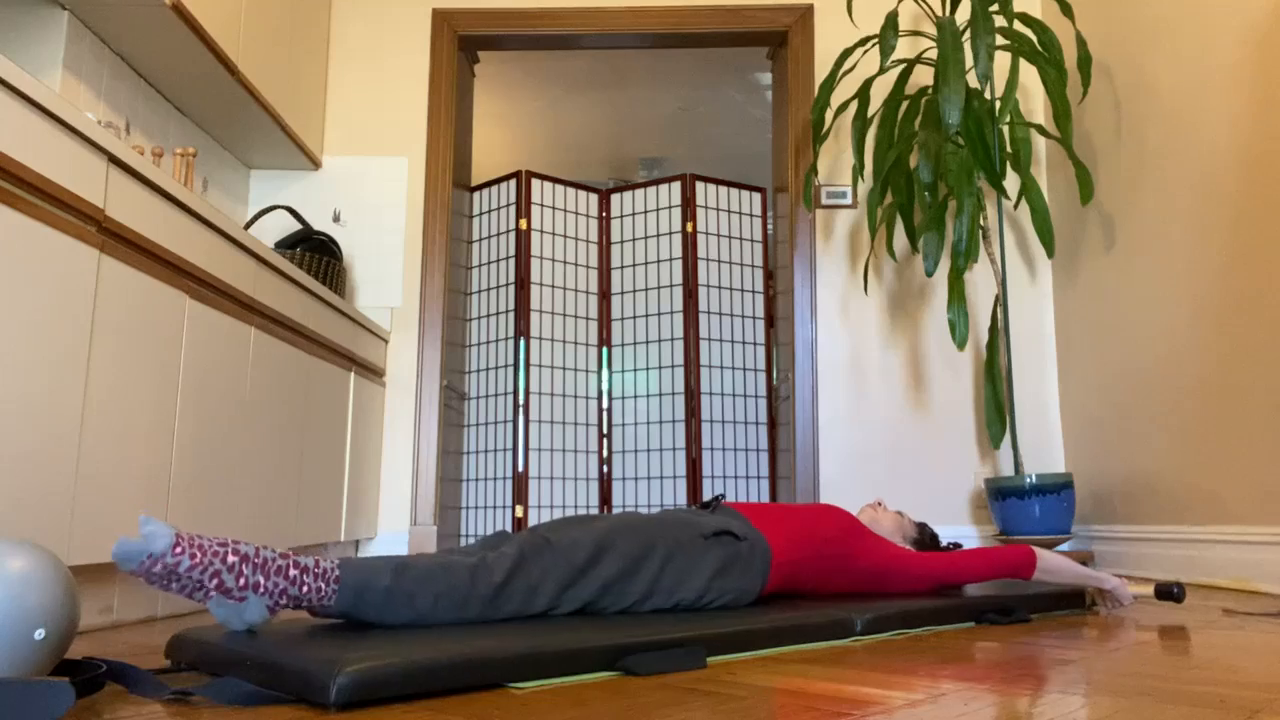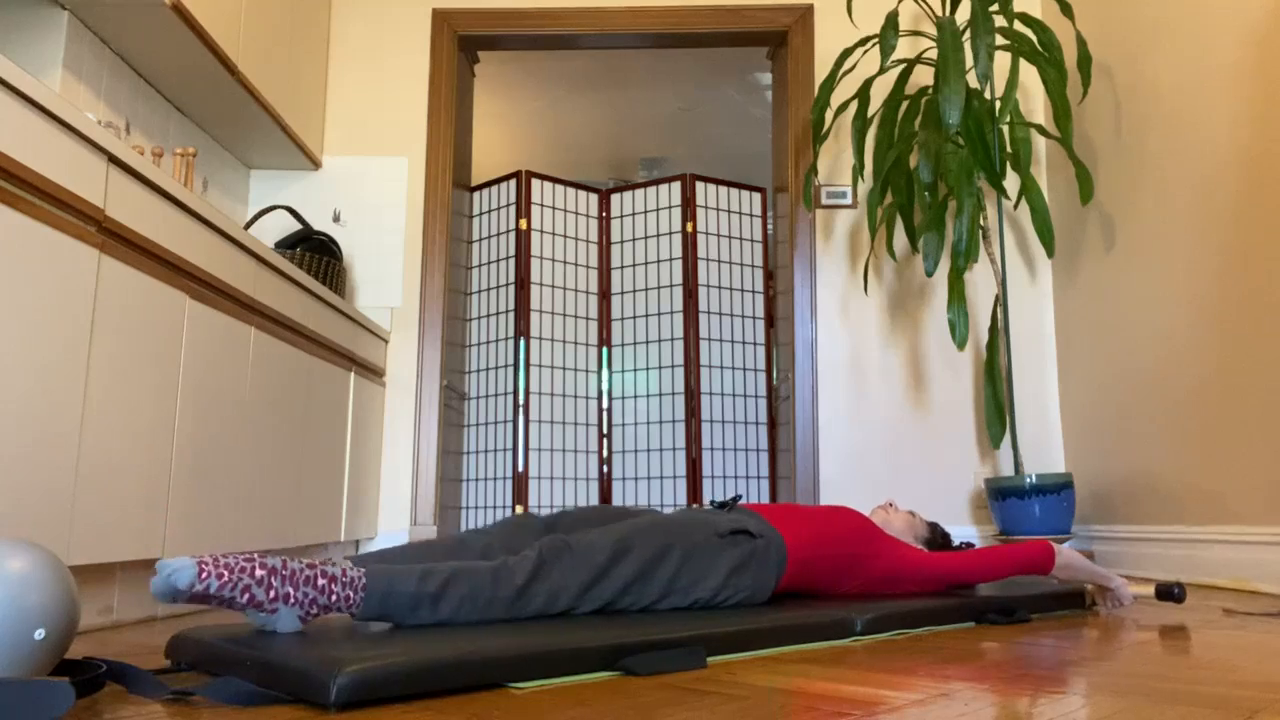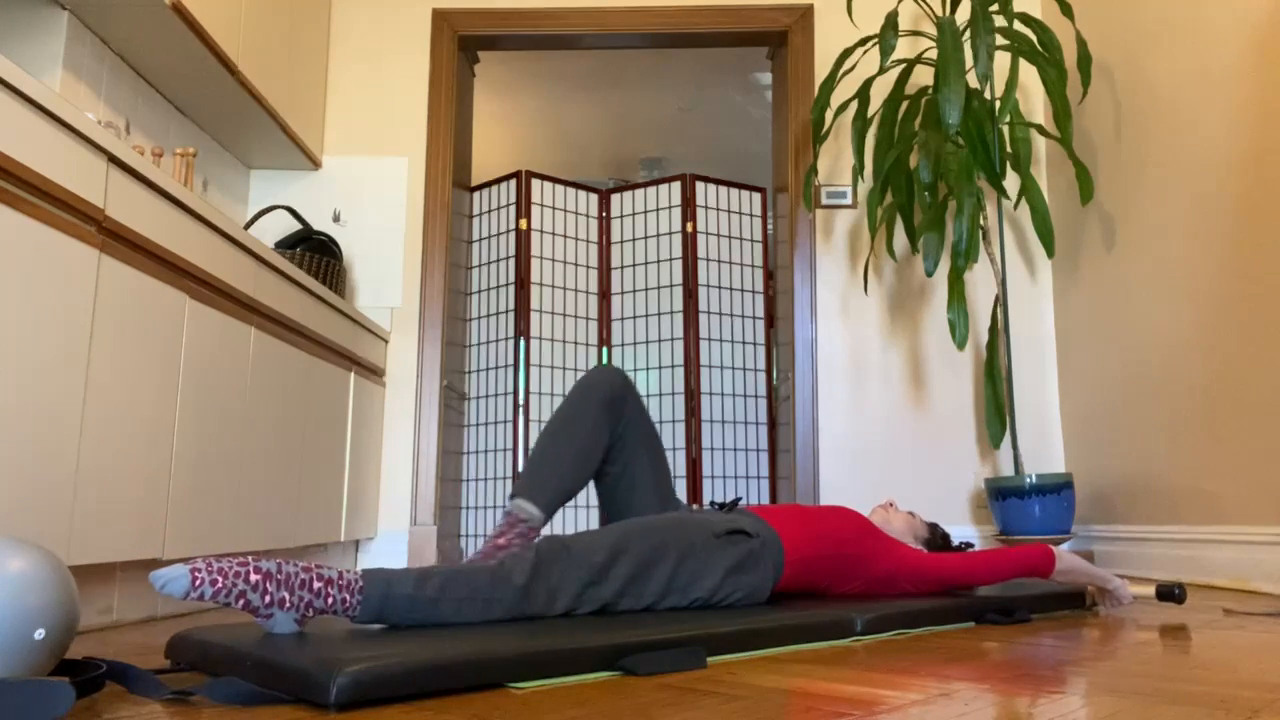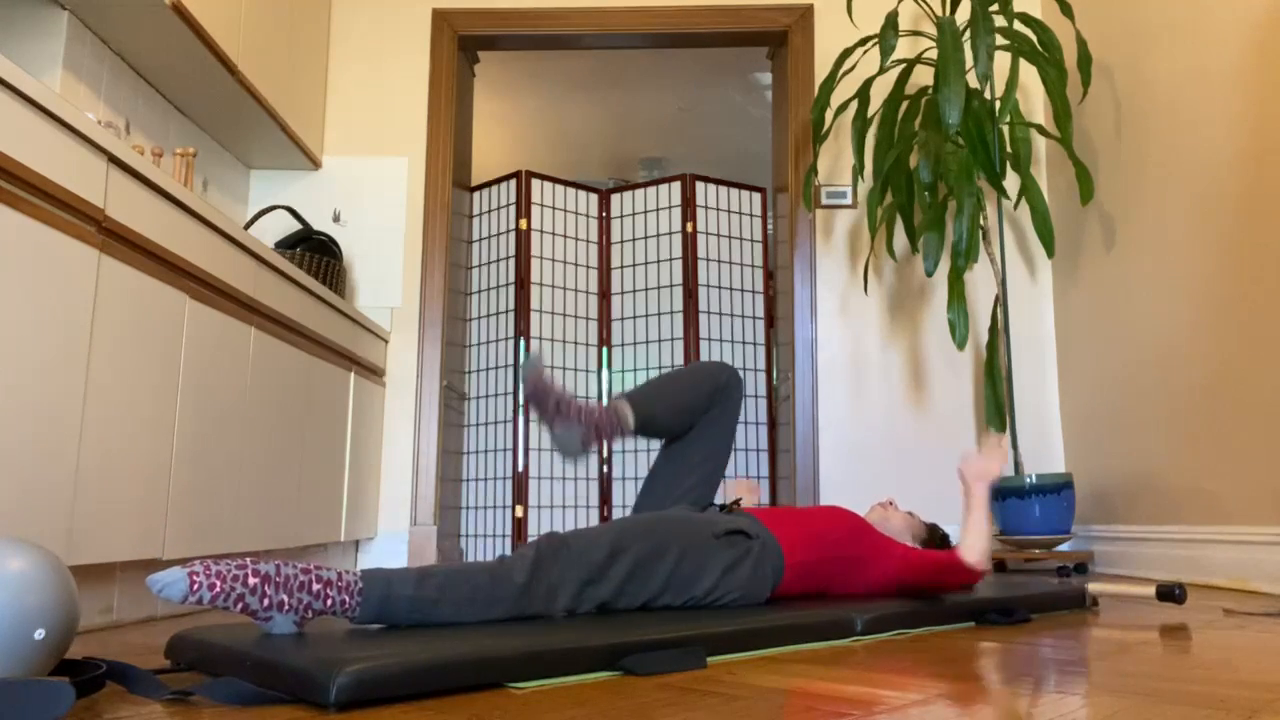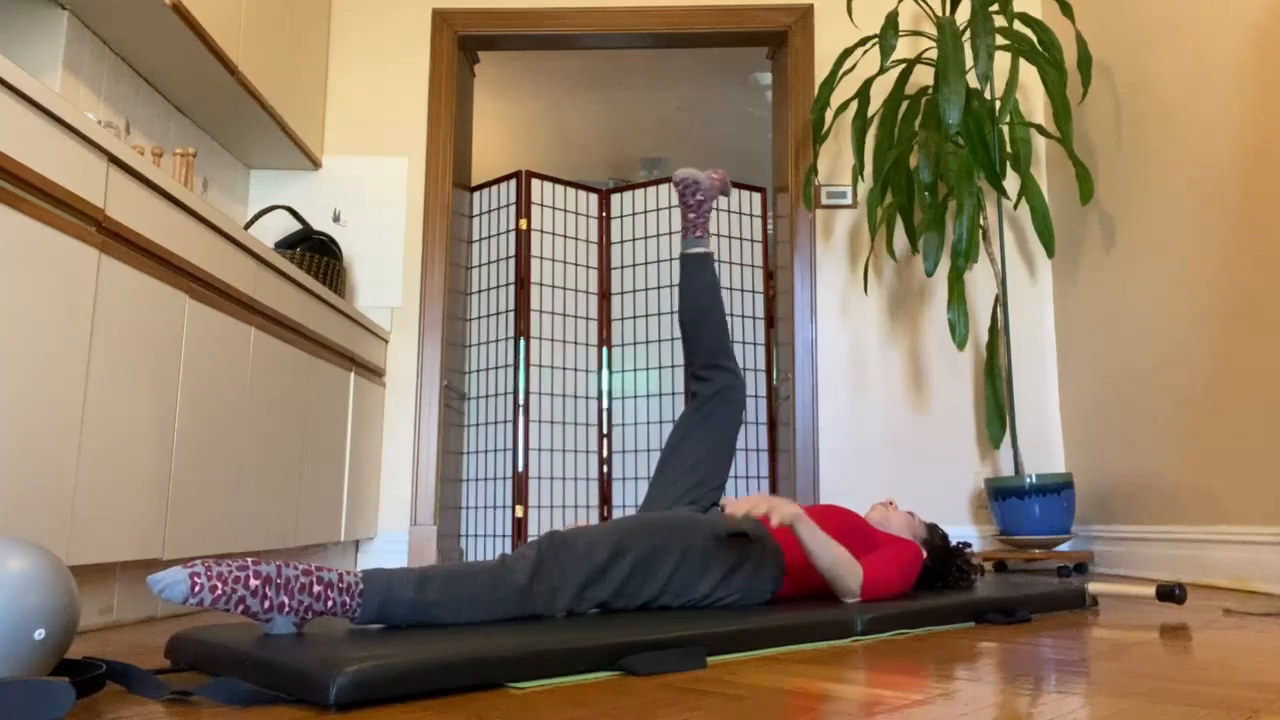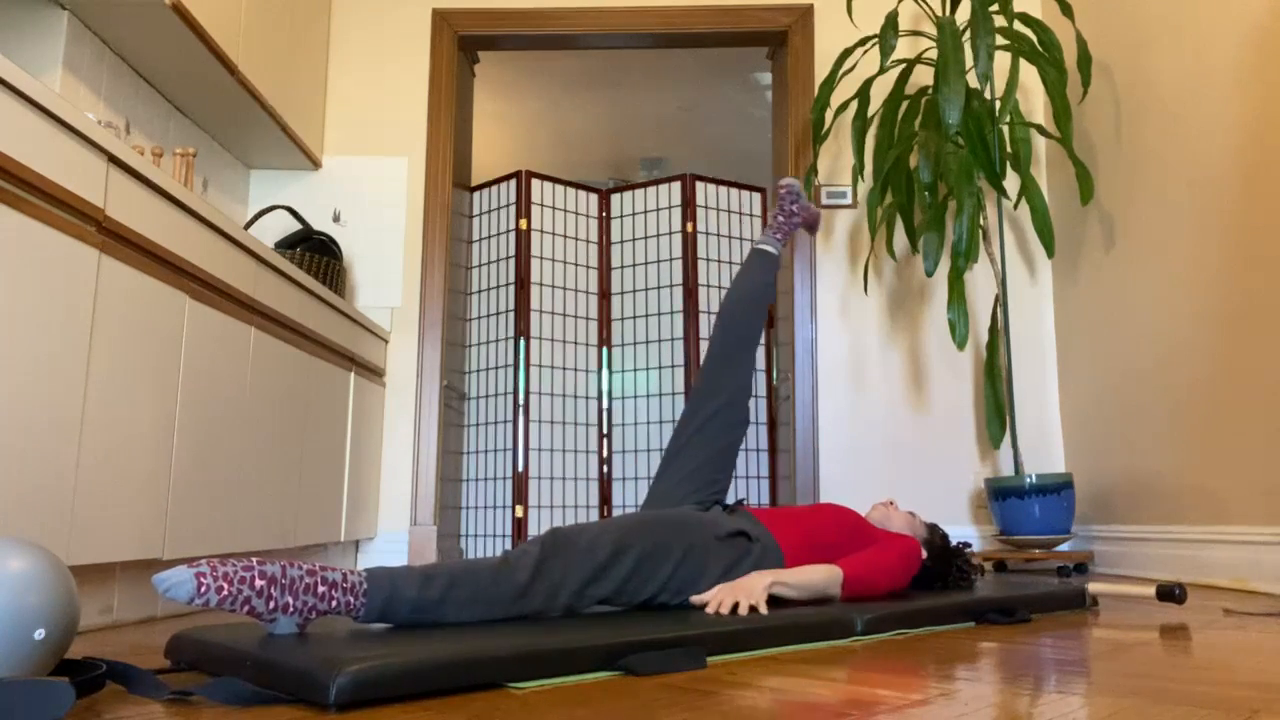
dt=0.5s
person 1, frame 1
left shoulder: (897, 564)
right shoulder: (855, 543)
left elbow: (993, 560)
left wrist: (1082, 572)
left hip: (719, 559)
right hip: (701, 535)
left knee: (500, 584)
right knee: (504, 561)
left ankle: (274, 577)
right ankle: (269, 583)
person 1, frame 2
left shoulder: (908, 562)
right shoulder: (855, 536)
left elbow: (1002, 558)
left wrist: (1084, 566)
left hip: (734, 557)
right hip: (704, 532)
left knee: (517, 582)
right knee: (528, 539)
left ankle: (302, 586)
right ankle: (339, 575)
person 1, frame 3
left shoulder: (904, 563)
right shoulder: (854, 534)
left elbow: (994, 563)
left wrist: (1079, 568)
left hip: (731, 558)
right hip: (689, 530)
left knee: (528, 586)
right knee: (604, 390)
left ankle: (314, 591)
right ankle: (510, 535)
person 1, frame 4
left shoulder: (902, 557)
right shoulder: (848, 537)
left elbow: (971, 565)
left wrist: (979, 488)
left hip: (734, 562)
right hip: (697, 535)
left knee: (536, 586)
right knee: (713, 382)
left ankle: (318, 590)
right ankle: (594, 416)
person 1, frame 5
left shoulder: (897, 560)
right shoulder: (851, 530)
left elbow: (848, 585)
left wrist: (795, 515)
left hip: (732, 560)
right hip: (696, 533)
left knee: (540, 579)
right knee: (719, 382)
left ankle: (314, 594)
person 1, frame 6
left shoulder: (896, 556)
right shoulder: (853, 531)
left elbow: (842, 580)
left wrist: (770, 579)
left hip: (724, 552)
right hip: (698, 526)
left knee: (541, 575)
right knee: (726, 373)
left ankle: (314, 590)
